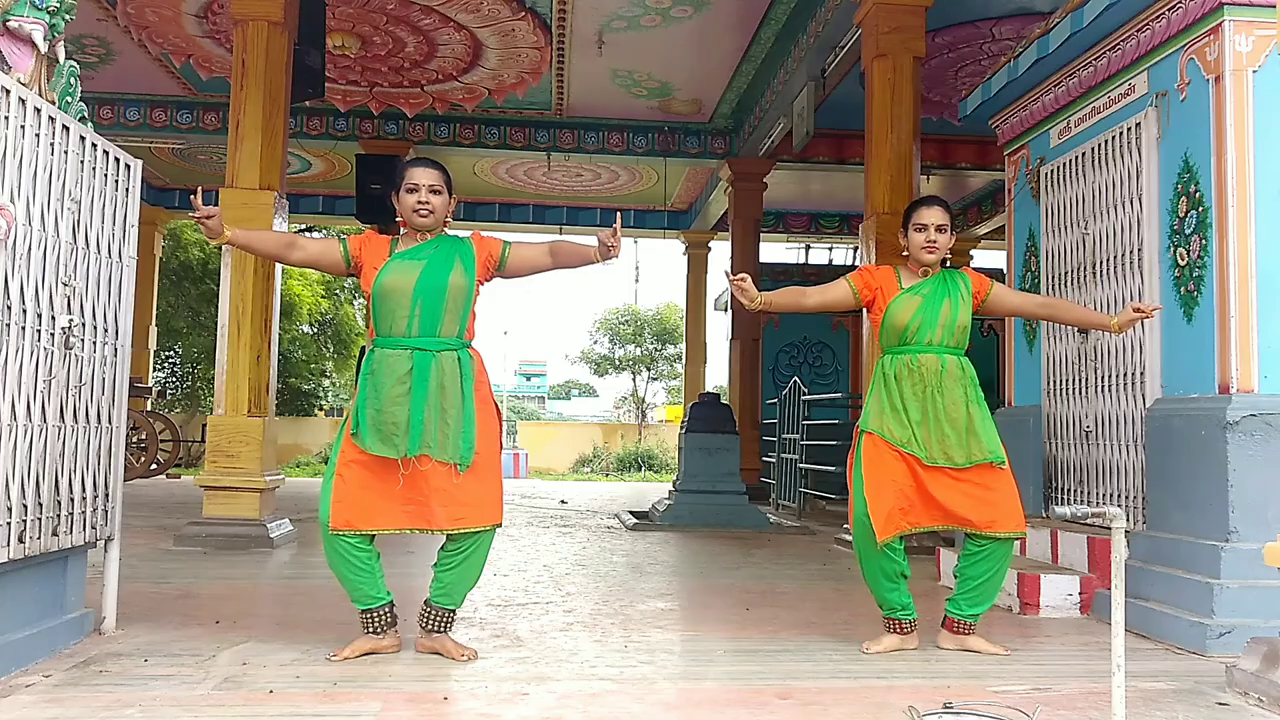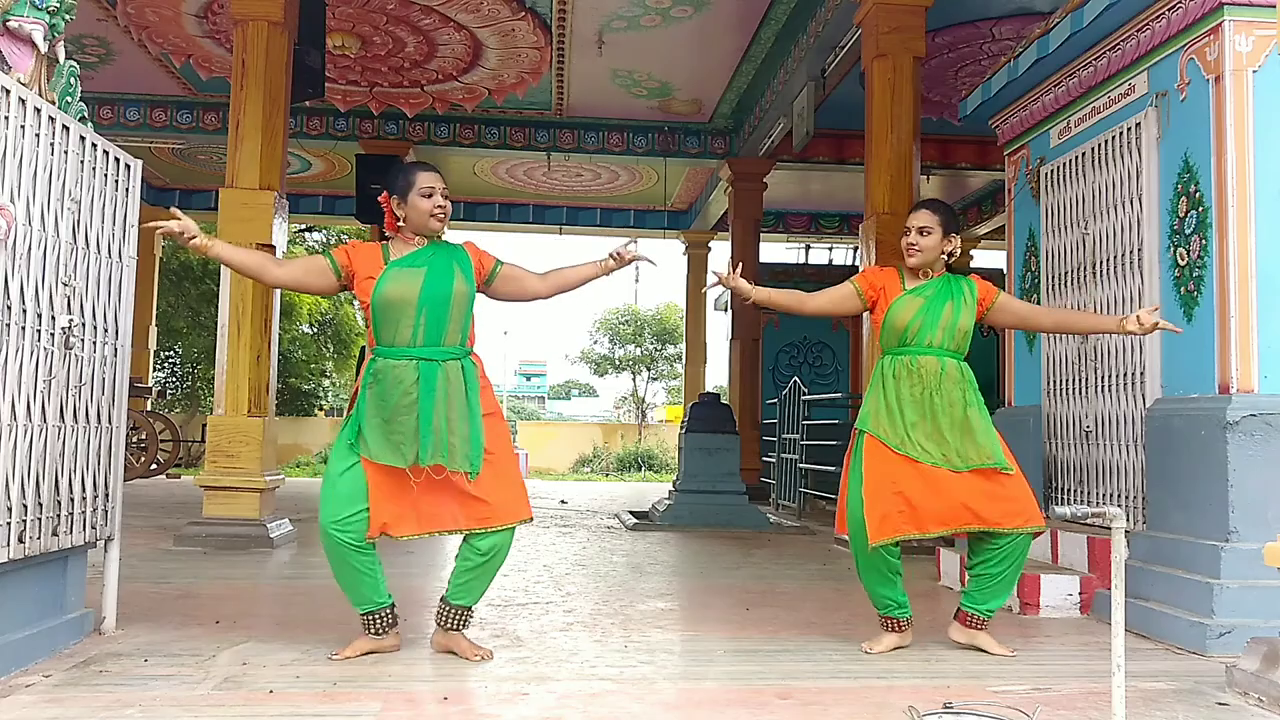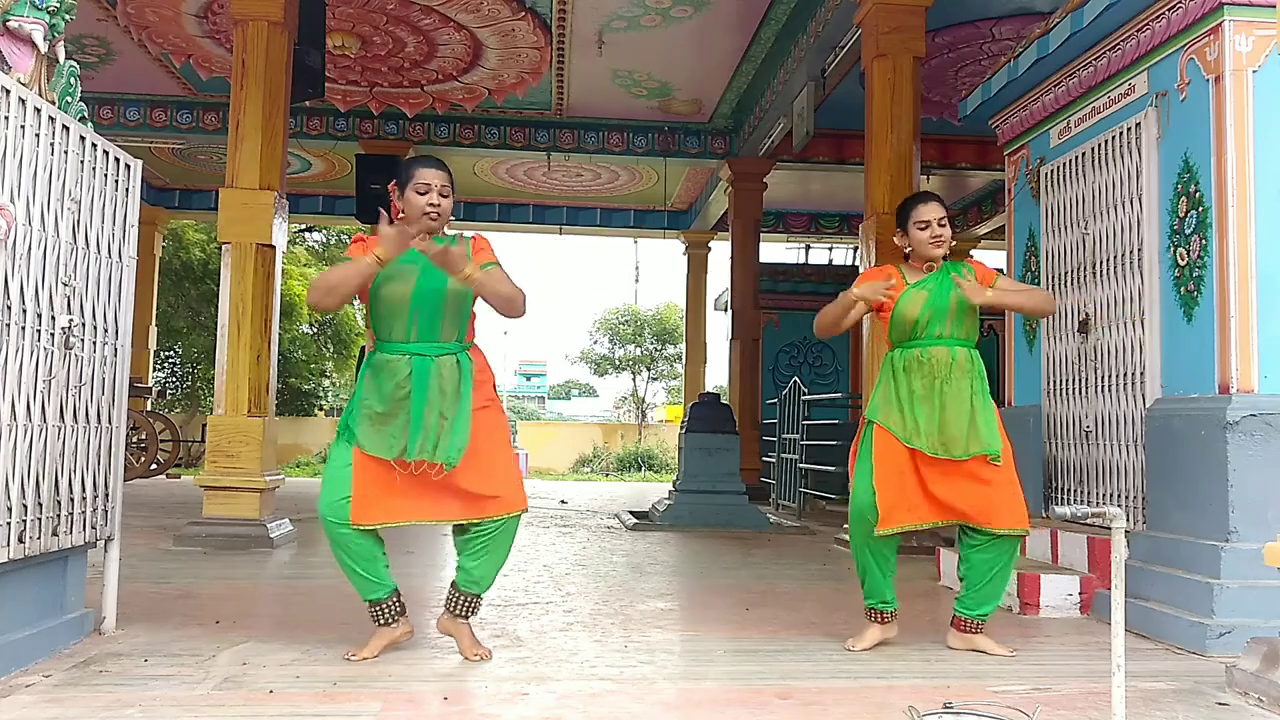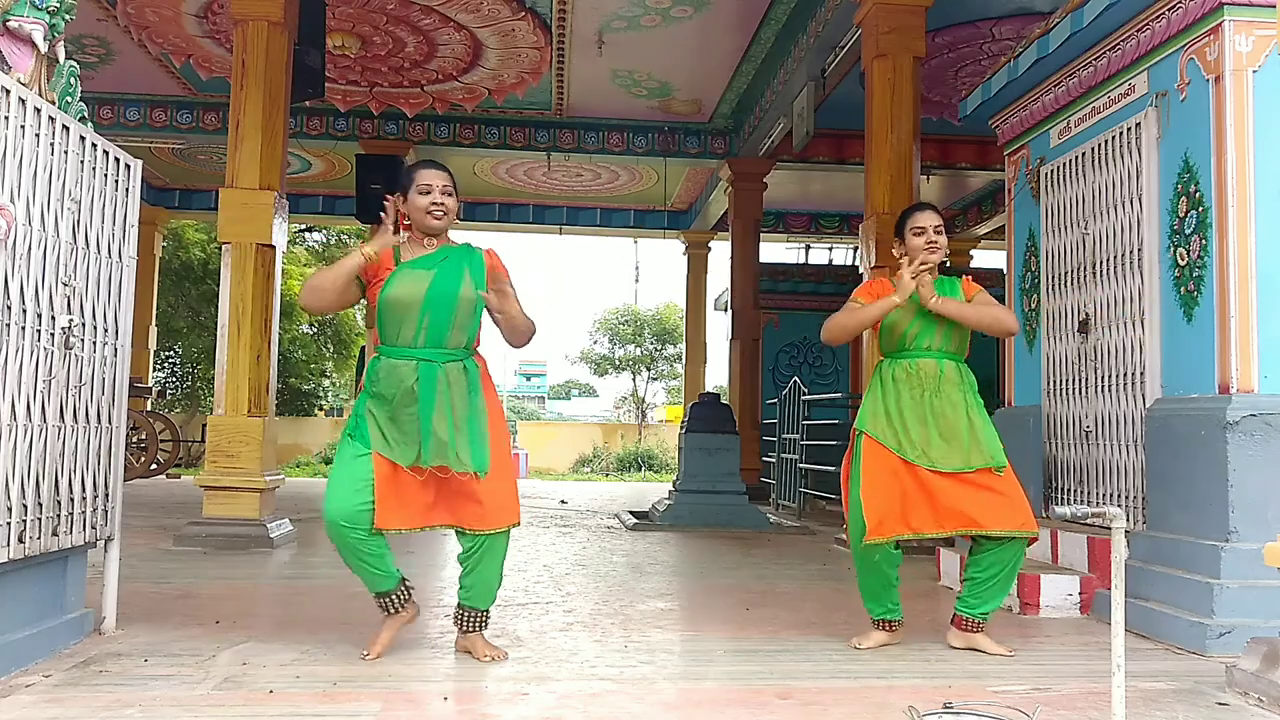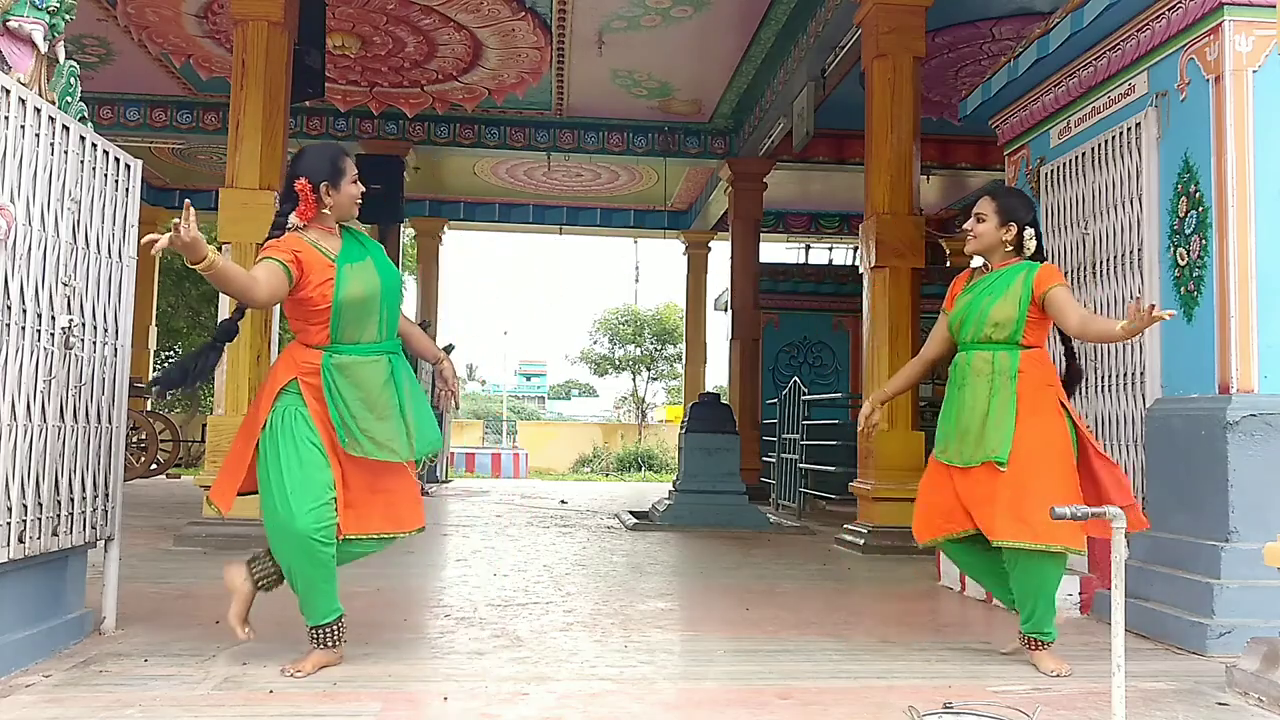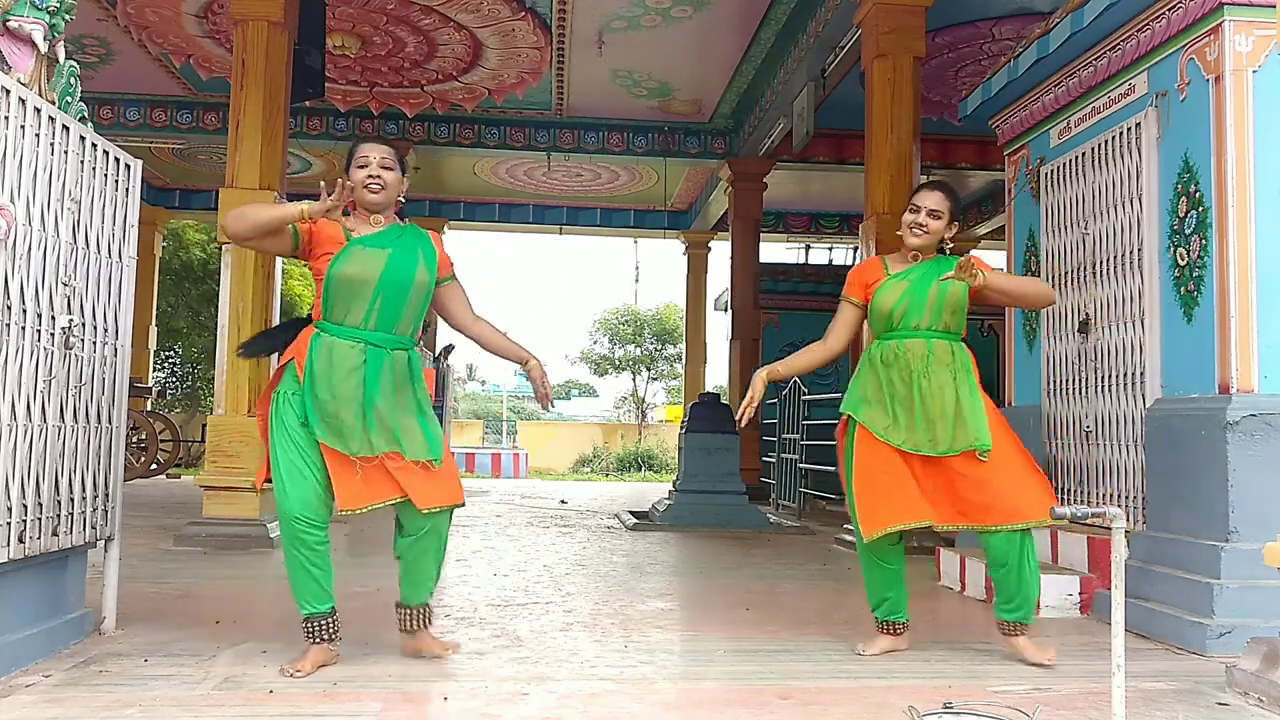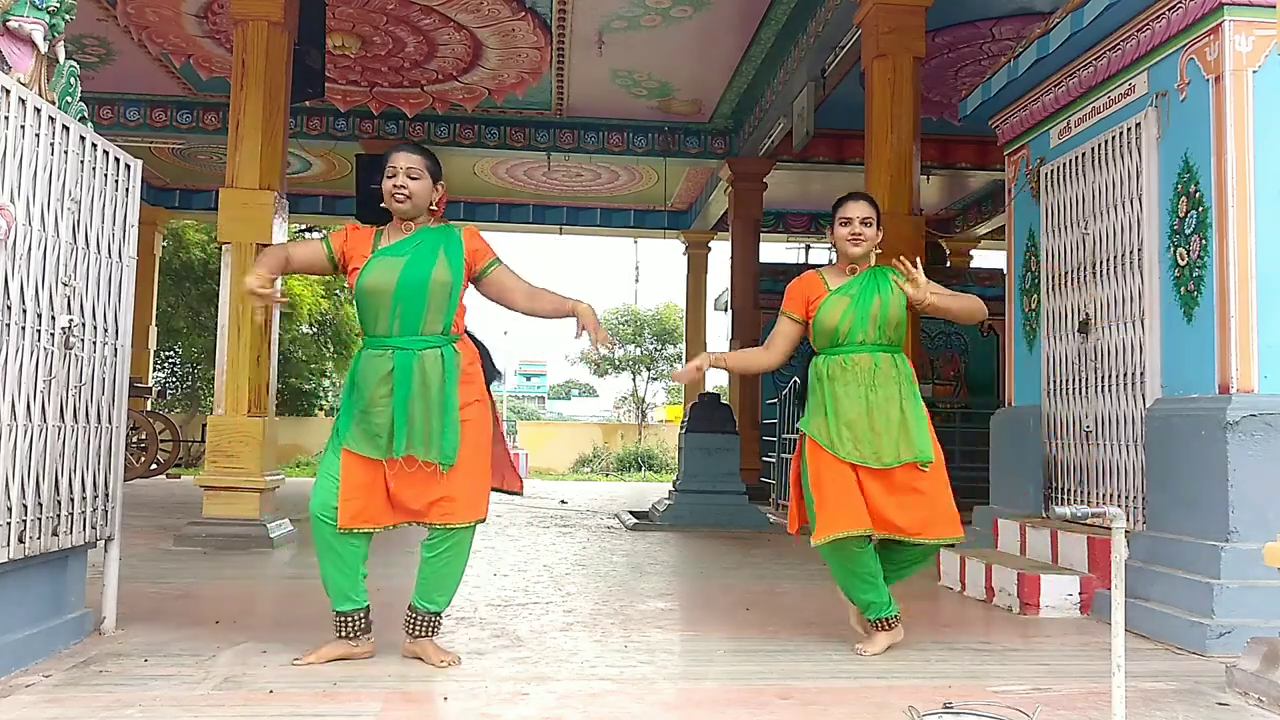
dt=0.7s
person 1, frame 1
left shoulder: (474, 251)
right shoulder: (371, 249)
left elbow: (549, 254)
right elbow: (295, 248)
left wrist: (596, 251)
right wrist: (227, 234)
left hip: (454, 397)
right hip: (384, 395)
left knee: (472, 513)
right knee: (342, 511)
left ankle: (435, 627)
right ankle: (379, 627)
person 1, frame 2
left shoulder: (468, 258)
right shoulder: (361, 258)
left elbow: (538, 285)
right elbow: (277, 271)
left wrist: (605, 266)
right wrist: (205, 242)
left hip: (459, 401)
right hip: (385, 403)
left knee: (497, 518)
right knee: (340, 521)
left ankle: (450, 626)
right ankle: (380, 626)
person 1, frame 3
left shoulder: (473, 248)
right shoulder: (366, 252)
left elbow: (516, 305)
right elbow: (320, 297)
left wrist: (463, 267)
right wrist: (381, 251)
left hip: (461, 393)
right hip: (384, 396)
left knee: (498, 505)
right knee: (339, 507)
left ankle: (458, 613)
right ankle: (390, 619)
person 1, frame 4
left shoulder: (480, 261)
right shoulder: (376, 260)
left elbow: (520, 334)
right elbow: (312, 300)
left wrist: (498, 304)
right wrist: (371, 251)
left hip: (461, 401)
right hip: (387, 403)
left knee: (489, 517)
right knee: (345, 513)
left ankle: (470, 628)
right ankle: (397, 603)
person 1, frame 5
left shoulder: (361, 243)
right shoulder: (290, 252)
left elbow: (389, 315)
right elbow: (253, 289)
left wrist: (437, 357)
right wrist: (197, 251)
left hip: (376, 398)
right hip: (313, 399)
left knee: (375, 524)
right knee: (307, 523)
left ankle: (256, 573)
right ankle: (327, 639)
person 1, frame 6
left shoulder: (426, 244)
right shoulder: (322, 232)
left elbow: (466, 318)
right elbow: (234, 225)
left wrist: (526, 358)
right wrist: (310, 210)
left hip: (396, 391)
right hip: (319, 384)
left knee: (432, 501)
right knee: (303, 509)
left ankle: (415, 624)
right ankle: (321, 637)
person 1, frame 7
left shoulder: (461, 241)
right shoulder: (356, 241)
left elbow: (522, 295)
right elbow: (281, 251)
left wrist: (574, 306)
right wrist: (260, 273)
left hip: (446, 390)
right hip: (376, 390)
left knee: (452, 512)
right knee: (333, 506)
left ankle: (421, 632)
right ankle: (351, 632)
person 2, frame 1
left shoulder: (968, 285)
right shoulder: (876, 280)
left elbow: (1041, 306)
right elbow: (810, 298)
left wrist: (1113, 322)
right wrist: (759, 301)
left hip: (957, 414)
right hip: (894, 412)
left knee: (995, 517)
right knee: (874, 518)
left ankle: (960, 625)
right ankle: (900, 625)
person 2, frame 2
left shoulder: (972, 291)
right shoulder: (879, 281)
left elbow: (1046, 318)
right elbow: (812, 302)
left wrist: (1123, 323)
right wrist: (751, 292)
left hip: (955, 415)
right hip: (892, 415)
left knee: (1014, 516)
right knee: (869, 518)
left ankle: (971, 620)
right ankle: (895, 623)
person 2, frame 3
left shoulder: (971, 273)
right shoulder: (882, 280)
left elbow: (1044, 303)
right elbow: (822, 328)
left wrist: (992, 296)
right wrist: (853, 299)
left hip: (964, 406)
right hip: (900, 404)
left knee: (995, 515)
right knee: (871, 507)
left ankle: (967, 624)
right ankle: (881, 615)
person 2, frame 4
left shoulder: (963, 289)
right shoulder: (877, 290)
left elbow: (1009, 325)
right elbow: (831, 333)
left wrist: (935, 300)
right wrist: (898, 296)
left hip: (957, 415)
right hip: (892, 415)
left knee: (1007, 520)
right knee: (872, 520)
left ankle: (968, 624)
right ankle: (885, 621)
person 2, frame 5
left shoulder: (1039, 277)
right shoulder: (963, 284)
left elbow: (1076, 321)
right elbow: (929, 354)
left wrist: (1126, 326)
right wrist: (880, 395)
left hip: (1023, 410)
right hip: (968, 414)
left knee: (1027, 522)
right knee: (959, 529)
left ankle: (1038, 638)
right ankle: (1029, 614)
person 2, frame 6
left shoulder: (967, 270)
right shoulder: (868, 272)
left elbow: (1045, 296)
right elbow: (831, 344)
left wrist: (985, 280)
right wrist: (769, 372)
left hip: (953, 402)
right hip: (885, 403)
left knee: (1001, 501)
right knee: (882, 516)
left ankle: (1015, 624)
right ankle: (891, 625)
person 2, frame 7
left shoulder: (900, 280)
right shoulder: (807, 286)
left elbow: (976, 311)
right elbow: (770, 355)
left wrist: (929, 297)
right wrist: (713, 359)
left hip: (896, 413)
right hip: (833, 415)
left knee: (920, 522)
right knee: (843, 523)
left ankle: (867, 598)
right ankle: (885, 619)
